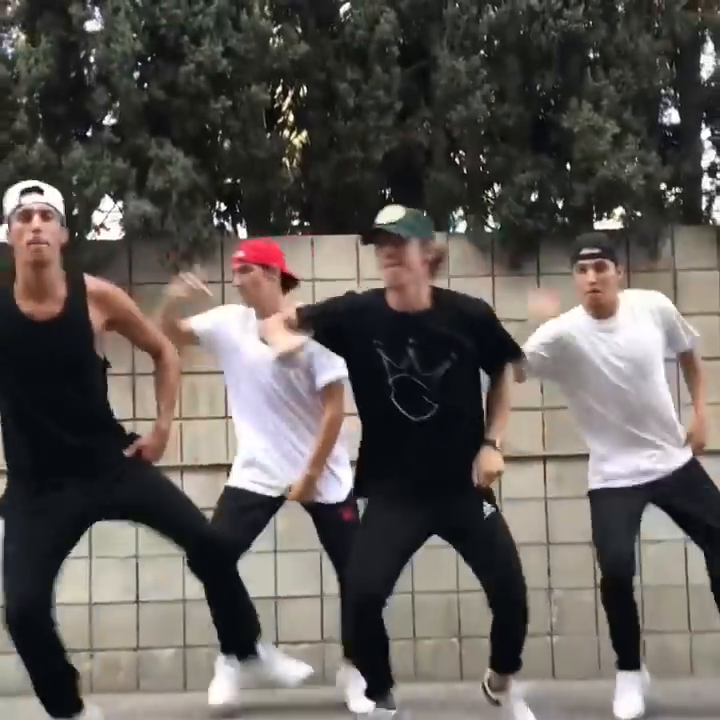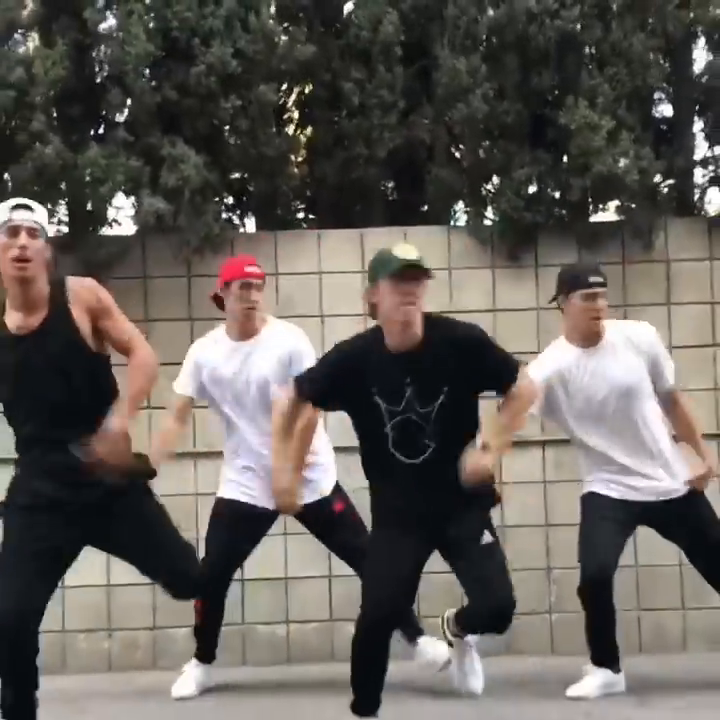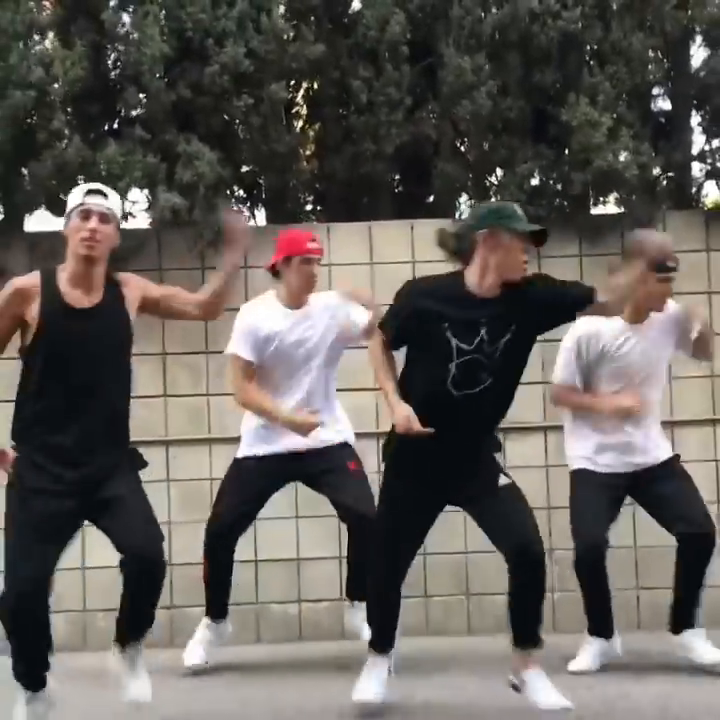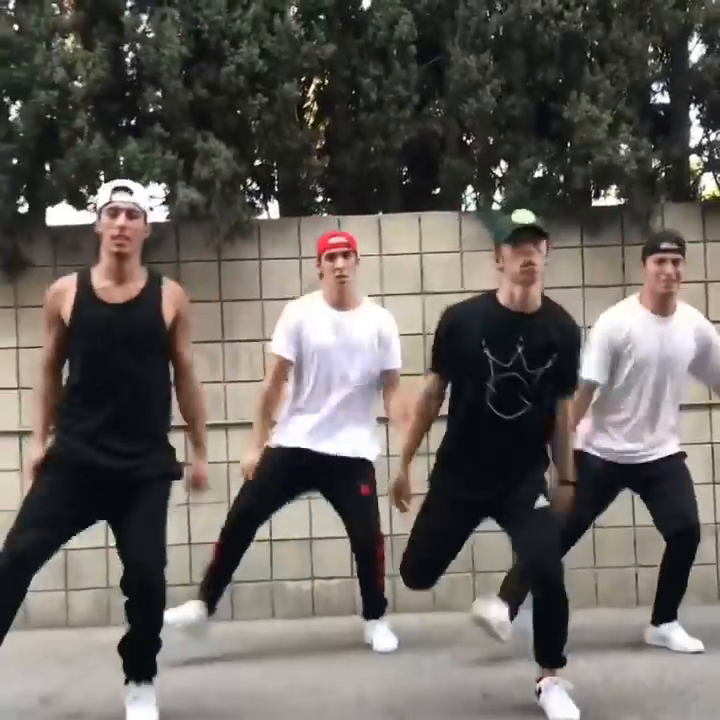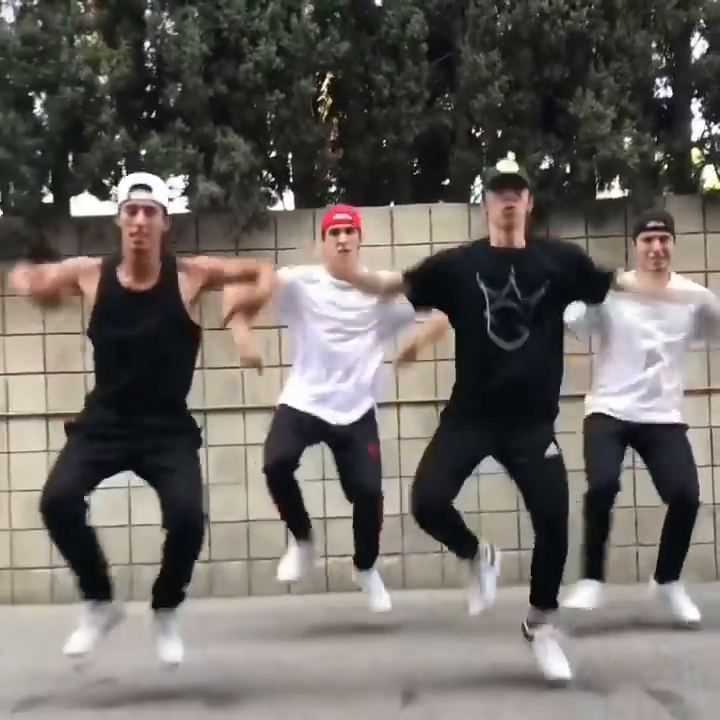
dt=0.2s
person 1, frame 1
left shoulder: (98, 296)
left elbow: (163, 351)
left wrist: (162, 424)
left hip: (111, 465)
left knee: (210, 545)
left ankle: (248, 651)
person 1, frame 2
left shoulder: (83, 296)
left elbow: (144, 357)
left wrist: (121, 421)
left hip: (111, 480)
left knee: (188, 575)
left ankle: (182, 584)
person 1, frame 3
left shoulder: (131, 291)
left elbow: (205, 307)
left wrist: (233, 254)
left hip: (110, 465)
left knee: (146, 559)
left ankle: (129, 646)
person 1, frame 4
left shoulder: (169, 296)
right shoulder: (66, 293)
left elbow: (186, 379)
right elbow: (51, 370)
left wrist: (201, 453)
left hip: (144, 464)
right hip: (76, 456)
left knee: (145, 578)
person 1, frame 5
left shoulder: (189, 274)
right shoulder: (89, 273)
left elbow: (261, 271)
right elbow: (38, 285)
left wrist: (258, 288)
right wrist: (27, 281)
left hip: (167, 430)
right hip: (104, 426)
left knee: (187, 515)
right knee: (59, 502)
left ankle: (166, 607)
right ankle: (99, 603)
person 2, frame 1
left shoulder: (469, 314)
right shoulder: (355, 313)
left elbow: (503, 373)
right elbow: (280, 322)
left wrist: (492, 442)
right wrist: (281, 335)
left hip: (464, 487)
right hip: (394, 492)
left knee: (509, 594)
right knee: (361, 598)
person 2, frame 2
left shoulder: (459, 339)
right shoulder: (352, 358)
left elbow: (523, 390)
right elbow: (297, 403)
left wrist: (489, 447)
right wrist: (286, 472)
left hip: (463, 505)
right hip: (399, 512)
left knee: (496, 607)
right knee: (378, 619)
left ankle: (458, 628)
person 2, frame 3
left shoulder: (533, 294)
right shoulder: (422, 296)
left elbow: (611, 301)
right elbow: (381, 344)
right wrist: (394, 403)
left hip: (477, 459)
right hip: (416, 460)
left knee: (528, 552)
right knee: (390, 565)
left ankle: (527, 667)
right ankle: (378, 658)
person 2, frame 4
left shoulder: (561, 327)
right shoulder: (461, 319)
left elbow: (562, 408)
right elbow: (433, 393)
left wrist: (567, 480)
right wrist: (404, 464)
left hip: (523, 477)
right hip: (457, 473)
left knee: (547, 573)
right knee: (418, 572)
left ankle: (551, 679)
person 2, frame 5
left shoulder: (559, 257)
right shoulder: (456, 264)
left elbow: (620, 285)
right elbow: (390, 287)
left wrist: (677, 295)
right wrist: (344, 272)
left hip: (533, 419)
right hip: (471, 413)
left knee: (555, 519)
right knee: (427, 504)
left ankle: (541, 623)
right ankle: (477, 557)
person 3, frame 1
left shoulder: (654, 307)
right shoulder: (562, 333)
right elbow: (512, 368)
right wrist: (539, 318)
left hip: (674, 461)
right hip: (614, 475)
right knee: (616, 570)
right ankle: (630, 675)
person 3, frame 2
left shoulder: (639, 337)
right shoulder: (548, 369)
left elbow: (670, 397)
left hip: (672, 483)
right hip: (609, 491)
right knee: (594, 578)
right ankle: (605, 669)
person 3, frame 3
left shoulder: (671, 316)
right shoulder: (589, 331)
right elbow: (559, 392)
right wrist: (608, 403)
left hip: (653, 455)
right hip: (595, 461)
right knee: (588, 550)
right ankle: (601, 638)
person 3, frame 4
right shoulder: (614, 323)
right elbow: (586, 390)
left hip: (660, 453)
right hip: (600, 450)
left knee: (685, 531)
right knee: (560, 531)
left ankle: (664, 622)
right ankle: (505, 608)
person 3, frame 5
right shoulder: (608, 292)
right elbow: (565, 325)
left hip: (664, 416)
right hip: (610, 410)
left knee: (685, 498)
right knee: (601, 485)
left ankle: (668, 582)
right ankle: (591, 579)
person 4, frame 1
right shoulder: (227, 322)
left elbow: (334, 410)
right elbow: (172, 334)
left wrist: (311, 475)
right wrist: (172, 300)
left hip: (323, 474)
right hip: (255, 472)
left knee: (352, 571)
left ankle: (352, 670)
right ankle: (232, 658)
person 4, frame 2
left shoulder: (289, 341)
right shoulder: (203, 353)
right elbow: (177, 417)
right wrist: (155, 451)
left hip: (311, 478)
right hip: (244, 484)
left knee: (365, 557)
right knee: (212, 574)
left ankle: (417, 637)
right ankle: (203, 662)
person 4, frame 3
left shoulder: (336, 308)
right shoulder: (255, 314)
right elbow: (241, 387)
left wrist: (370, 306)
right wrist: (286, 417)
left hip: (327, 438)
right hip: (265, 443)
left knee: (363, 515)
right knee: (220, 530)
left ankle: (359, 605)
right ankle: (214, 622)
person 4, frame 4
left shoulder: (380, 321)
right shoulder: (299, 314)
left elbow: (392, 389)
right elbow: (274, 381)
left wrist: (404, 422)
right wrist: (256, 444)
left hip: (351, 448)
right hip: (294, 442)
left knee: (367, 536)
right knee: (242, 517)
left ankle: (375, 619)
right ankle: (204, 604)
person 4, frame 5
right shoulder: (299, 280)
left elbow: (439, 318)
right elbow: (235, 292)
left wrist: (416, 342)
right wrist: (241, 331)
left hip: (355, 407)
right hip: (302, 401)
left knee: (368, 493)
right knee: (277, 465)
left ankle: (366, 568)
right ankle: (301, 540)
